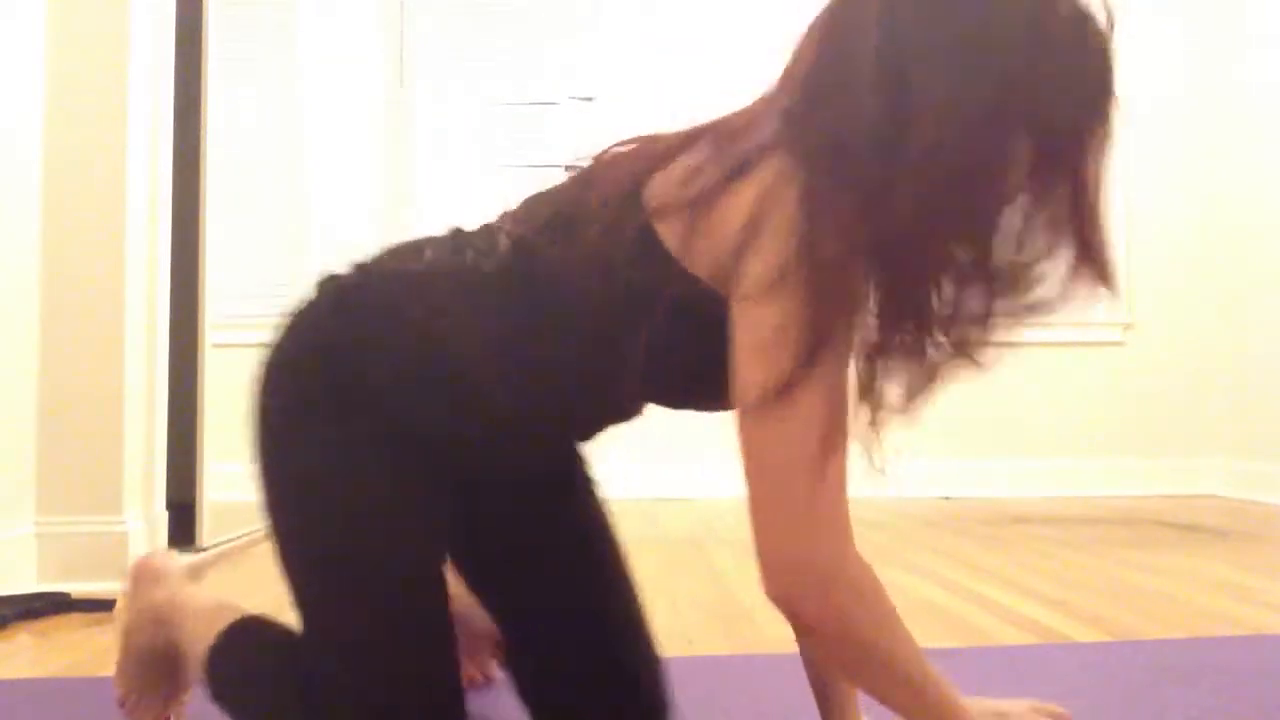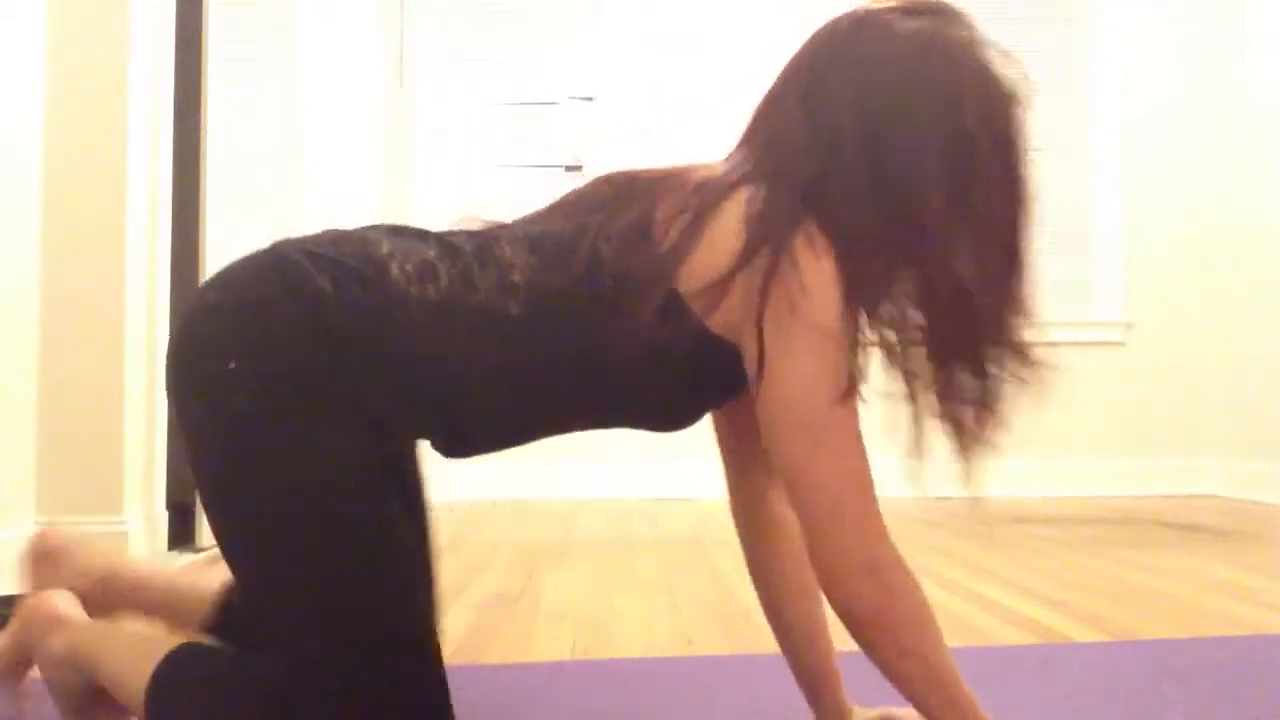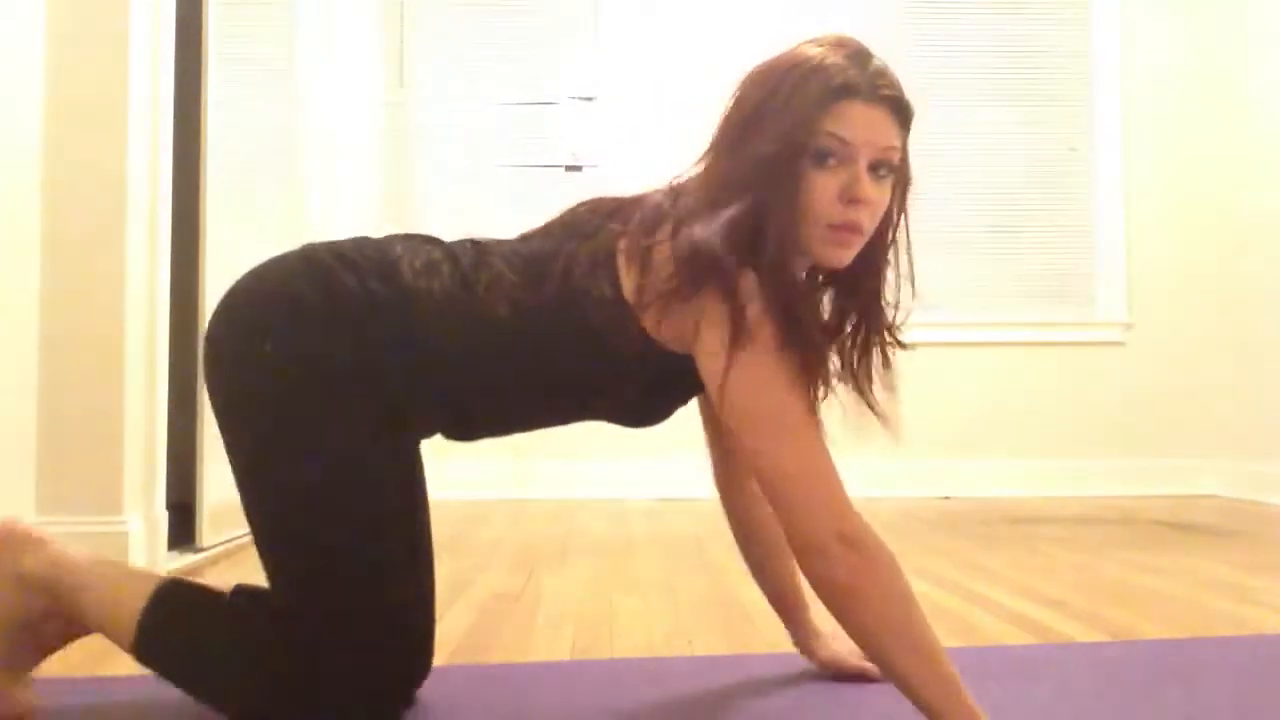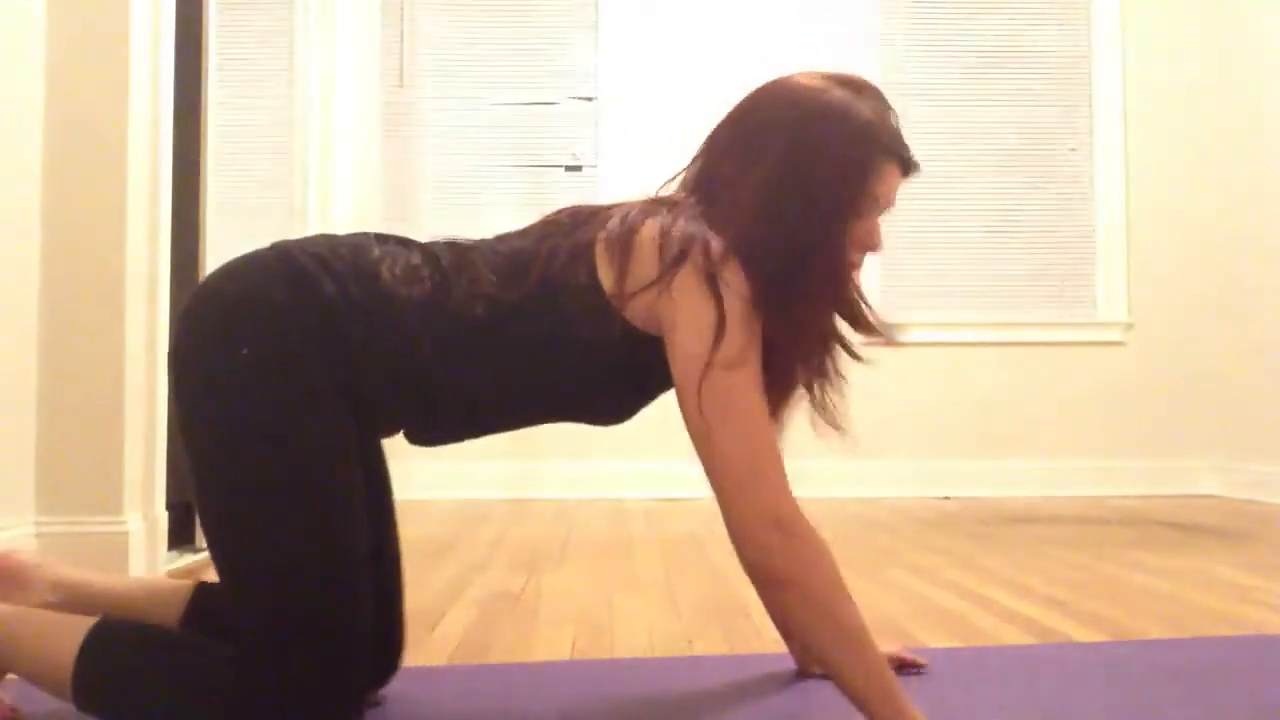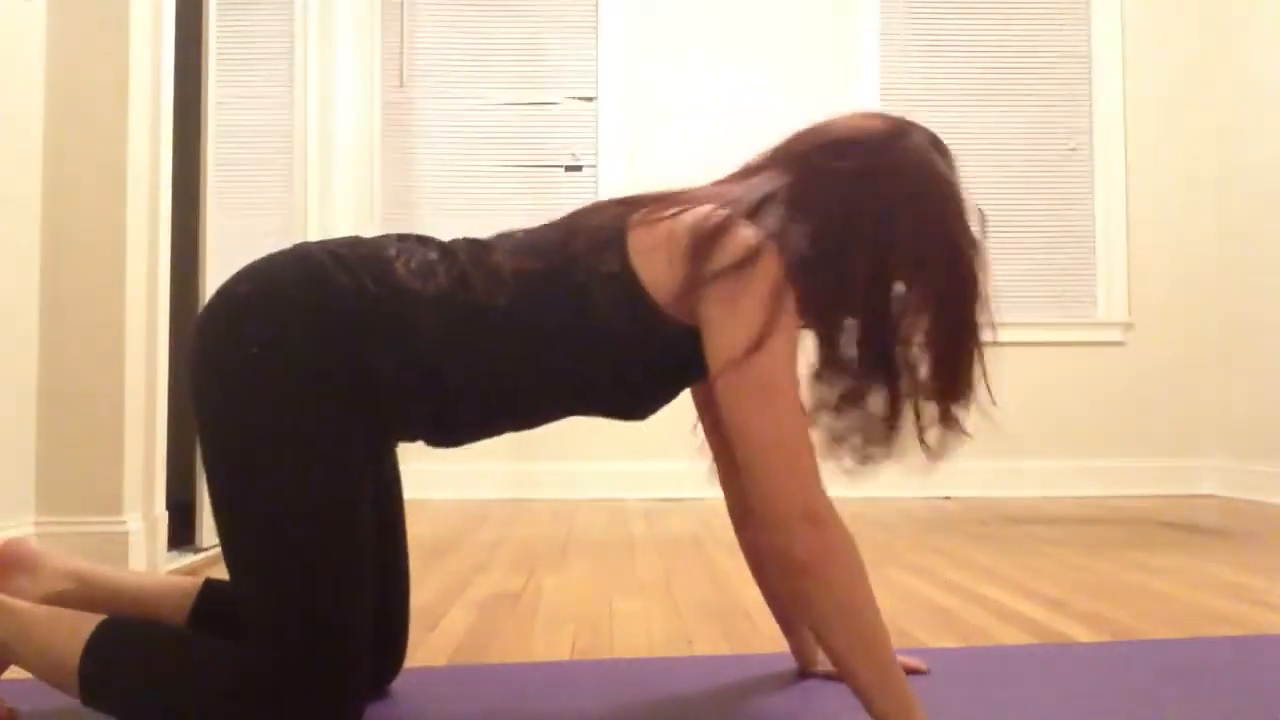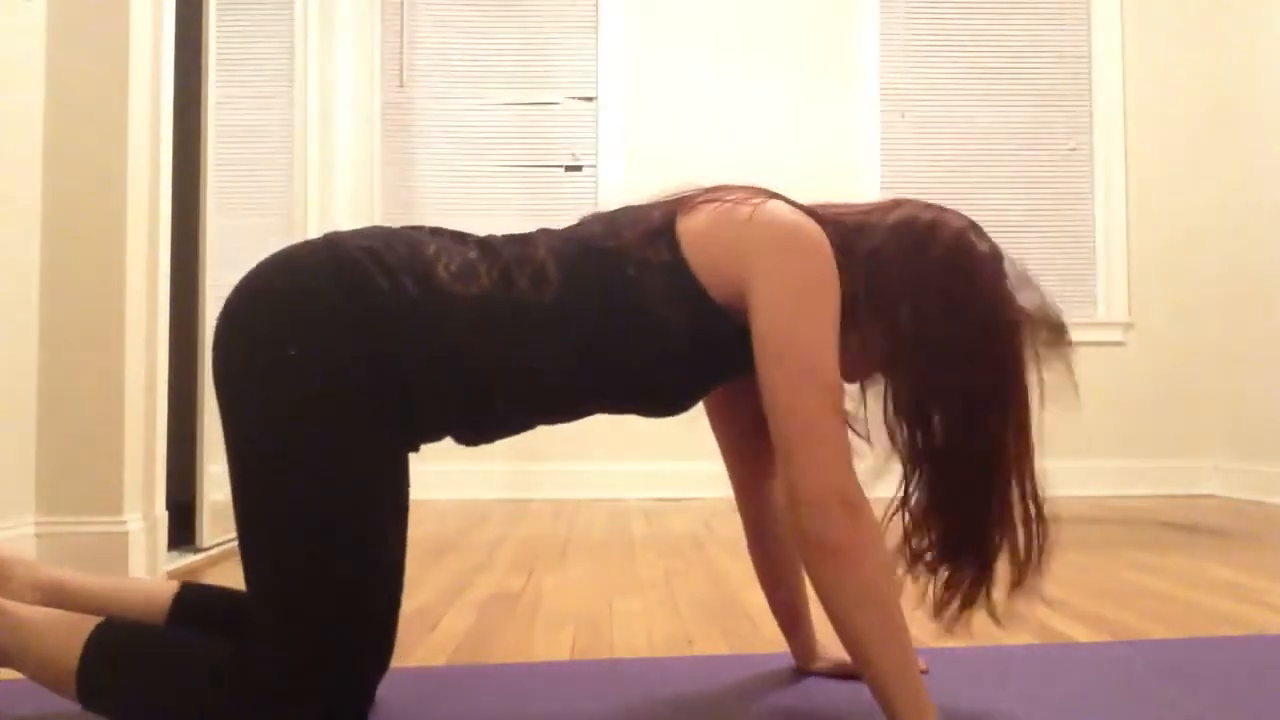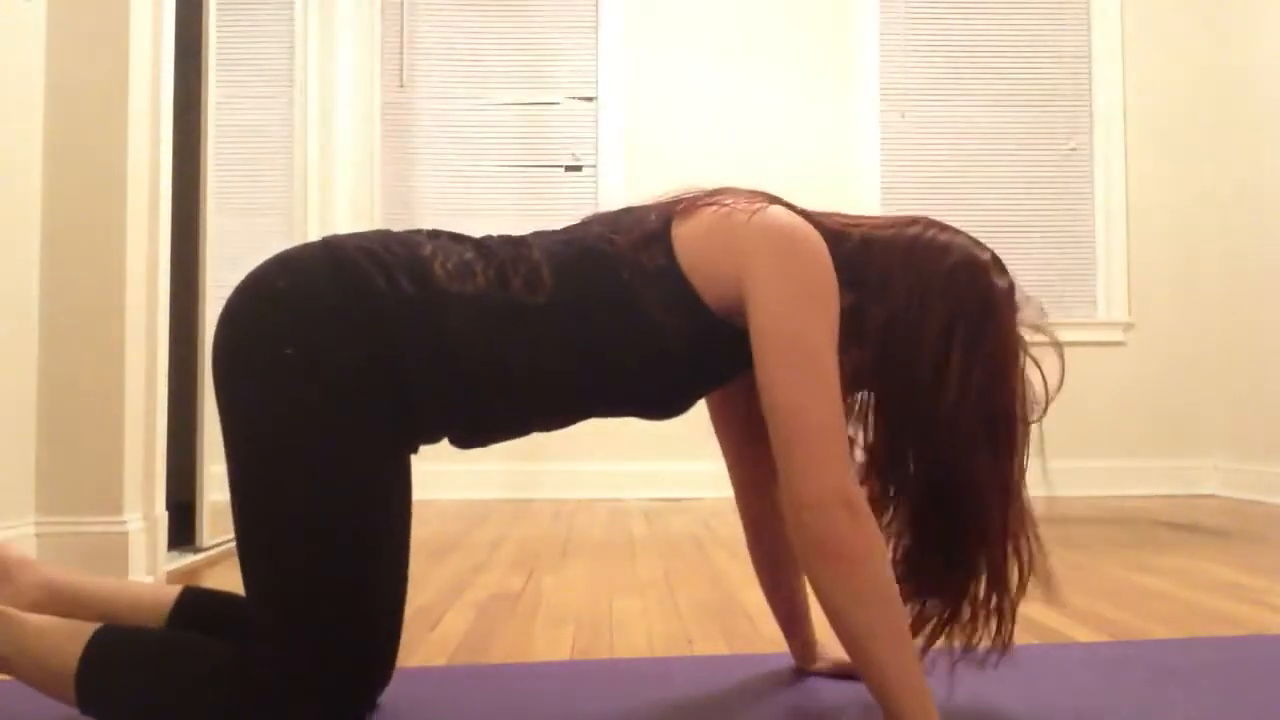
dt=0.4s
person 1, frame 1
left shoulder: (844, 214)
right shoulder: (791, 205)
left elbow: (810, 531)
right elbow: (807, 569)
left hip: (505, 430)
right hip: (349, 392)
left ankle: (473, 602)
right ankle: (180, 610)
person 1, frame 2
left shoulder: (744, 230)
right shoulder: (791, 260)
left elbow: (761, 505)
right elbow: (859, 570)
left hip: (328, 350)
right hip: (271, 356)
left ankle: (92, 579)
person 1, frame 3
left shoulder: (755, 277)
right shoulder: (720, 276)
left elbow: (746, 483)
right elbow: (836, 543)
left wrist: (812, 638)
left hip: (346, 350)
right hip: (297, 341)
left ankle: (86, 588)
person 1, frame 4
left shoulder: (690, 256)
right shoulder: (703, 269)
left elbow: (750, 506)
right elbow: (773, 530)
left hip: (312, 350)
right hip: (265, 345)
person 1, frame 5
left shoulder: (720, 253)
right shoulder: (746, 262)
left elbow: (752, 492)
right elbow: (798, 524)
left hip: (325, 354)
right hip: (281, 351)
person 1, frame 6
left shoulder: (749, 289)
right shoulder: (791, 251)
left elbow: (763, 486)
right elbow: (826, 511)
left hip: (346, 342)
right hip: (313, 338)
person 1, frame 7
left shoulder: (745, 301)
right shoulder: (787, 256)
left elbow: (765, 490)
right elbow: (824, 514)
left hip: (351, 351)
right hip: (314, 339)
